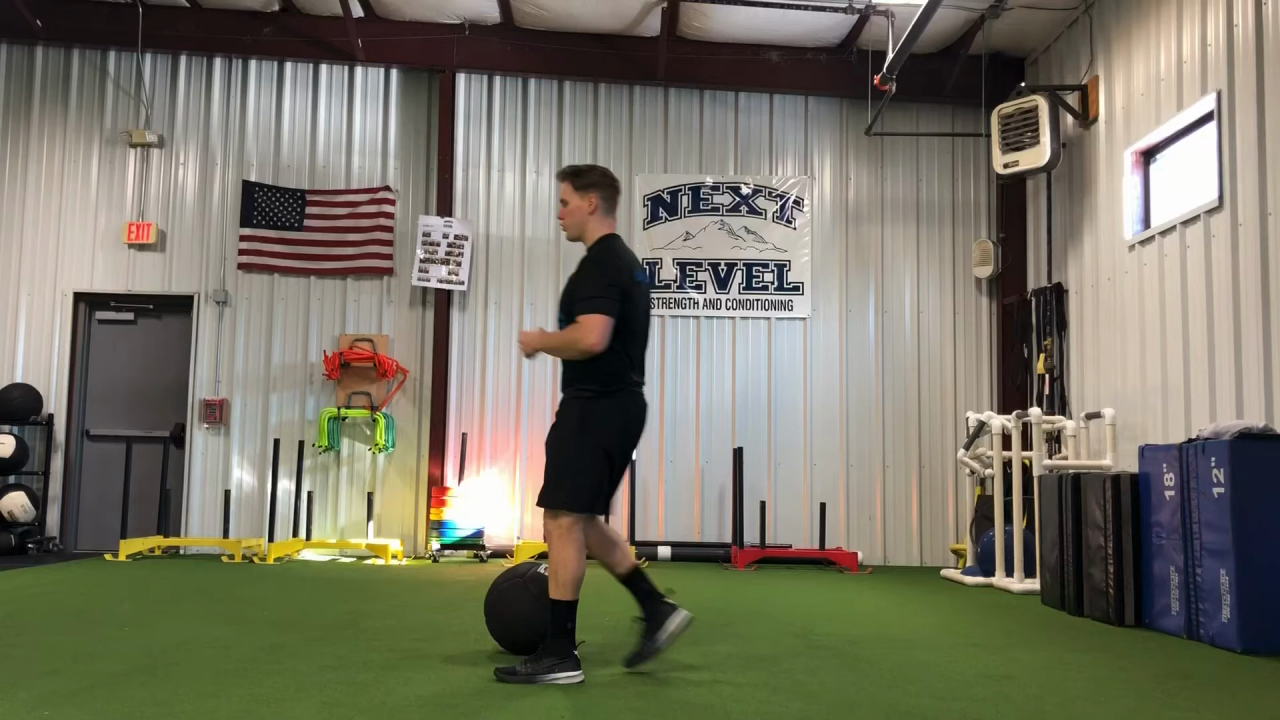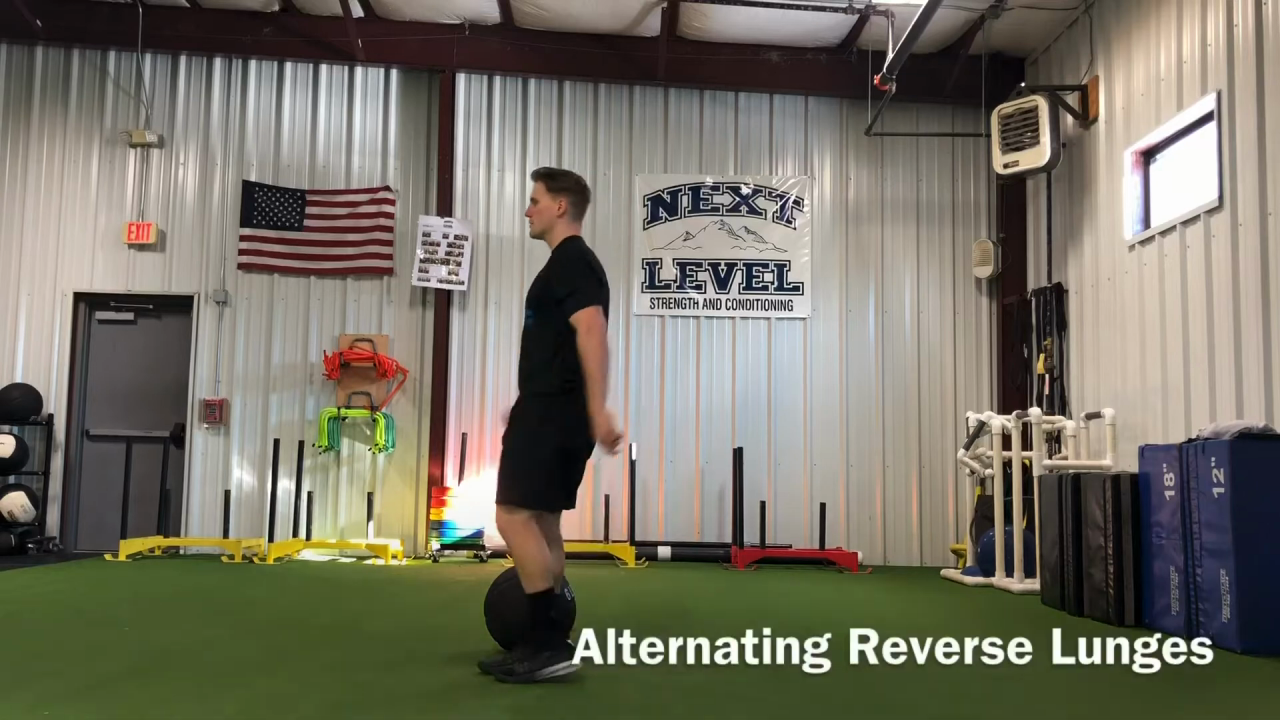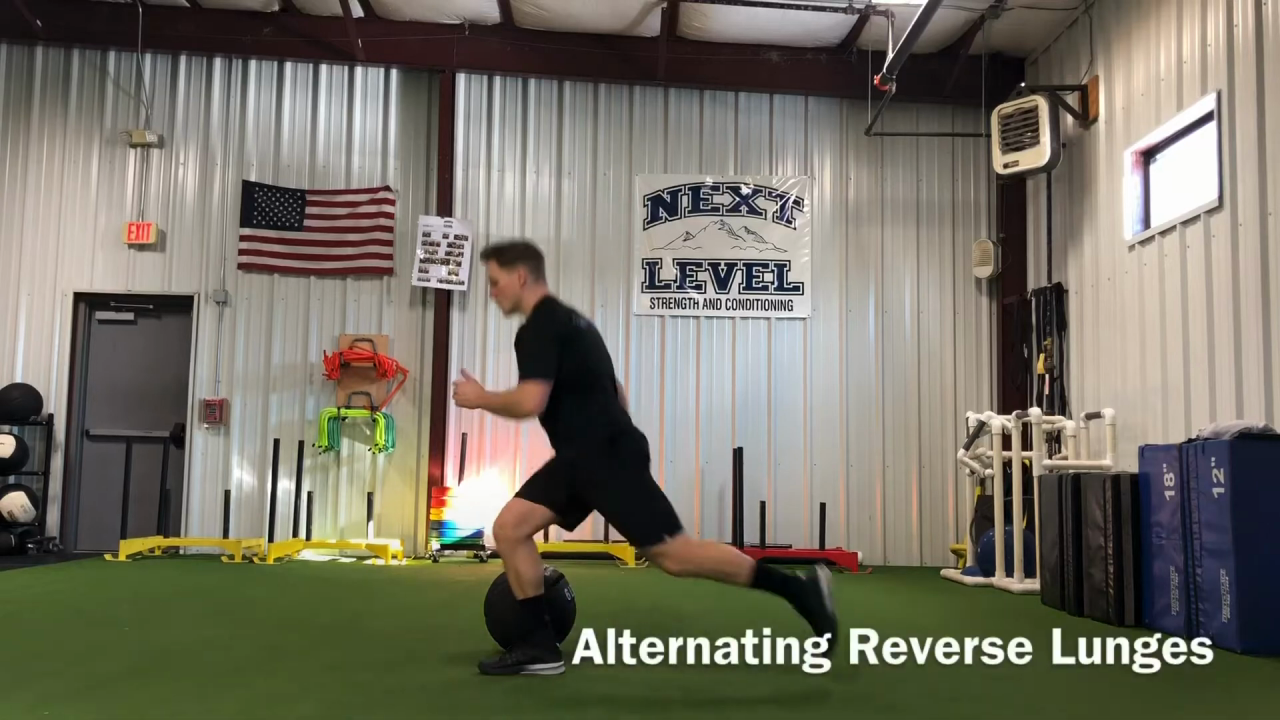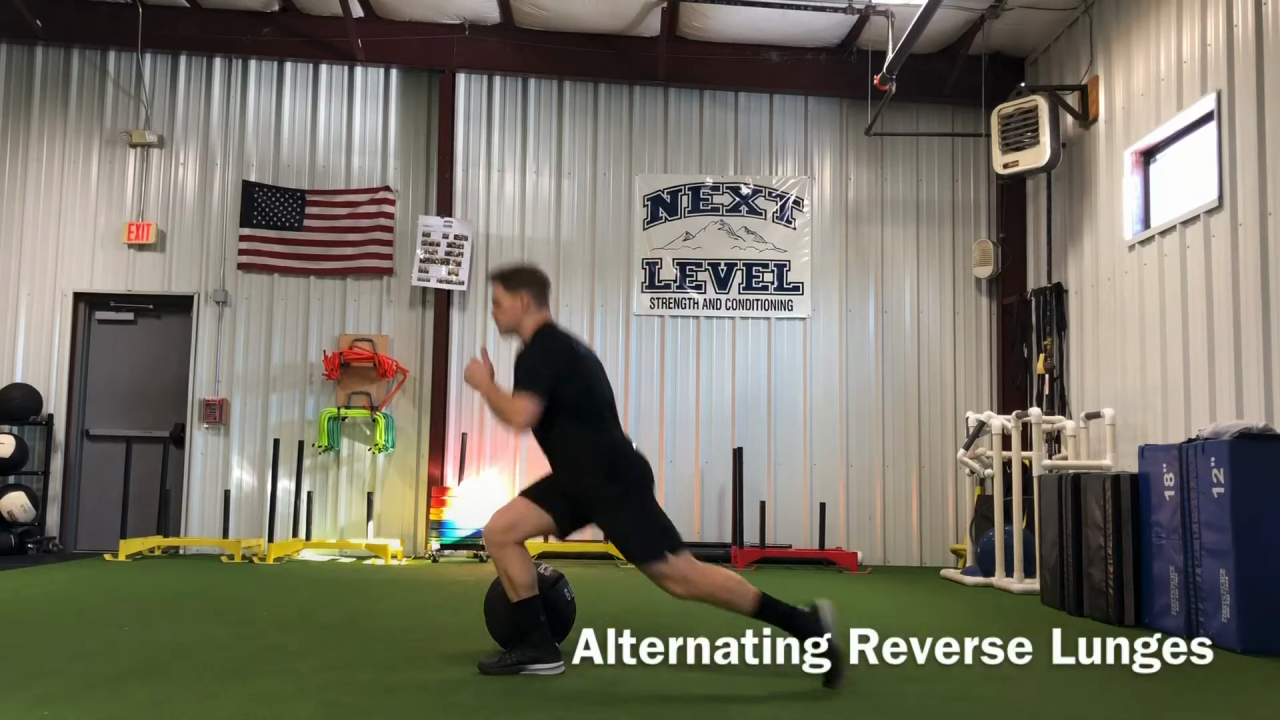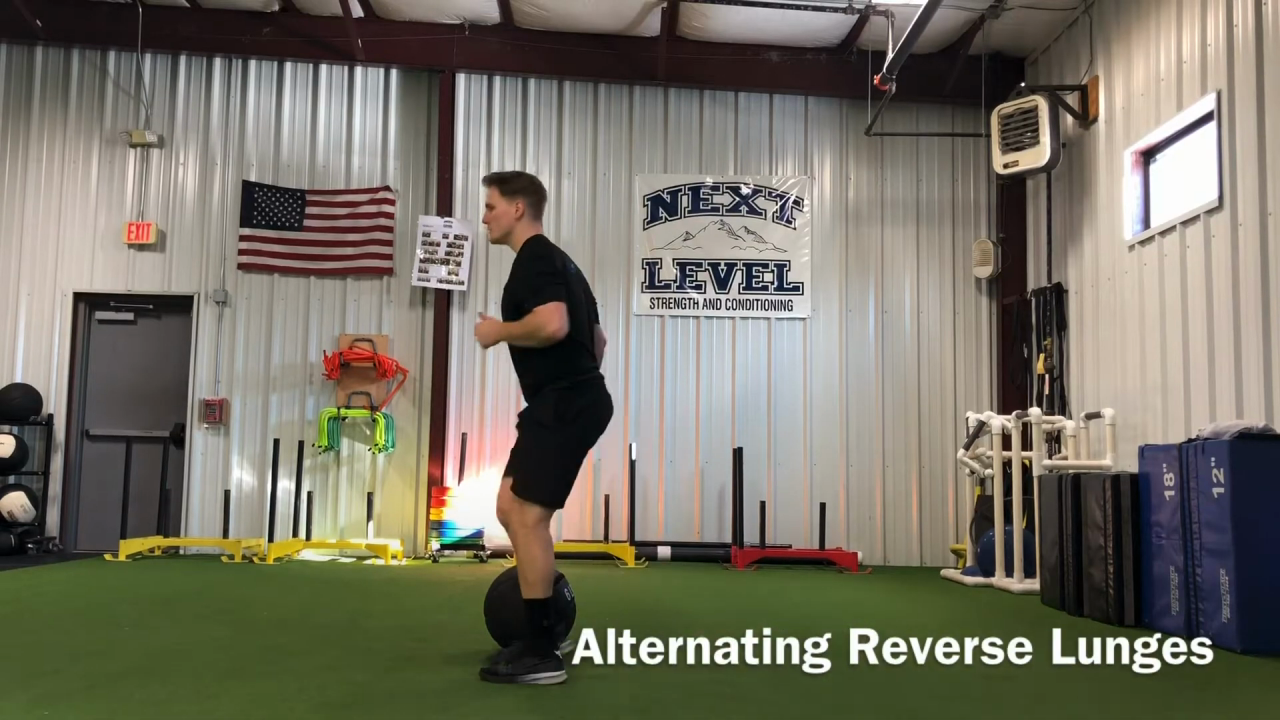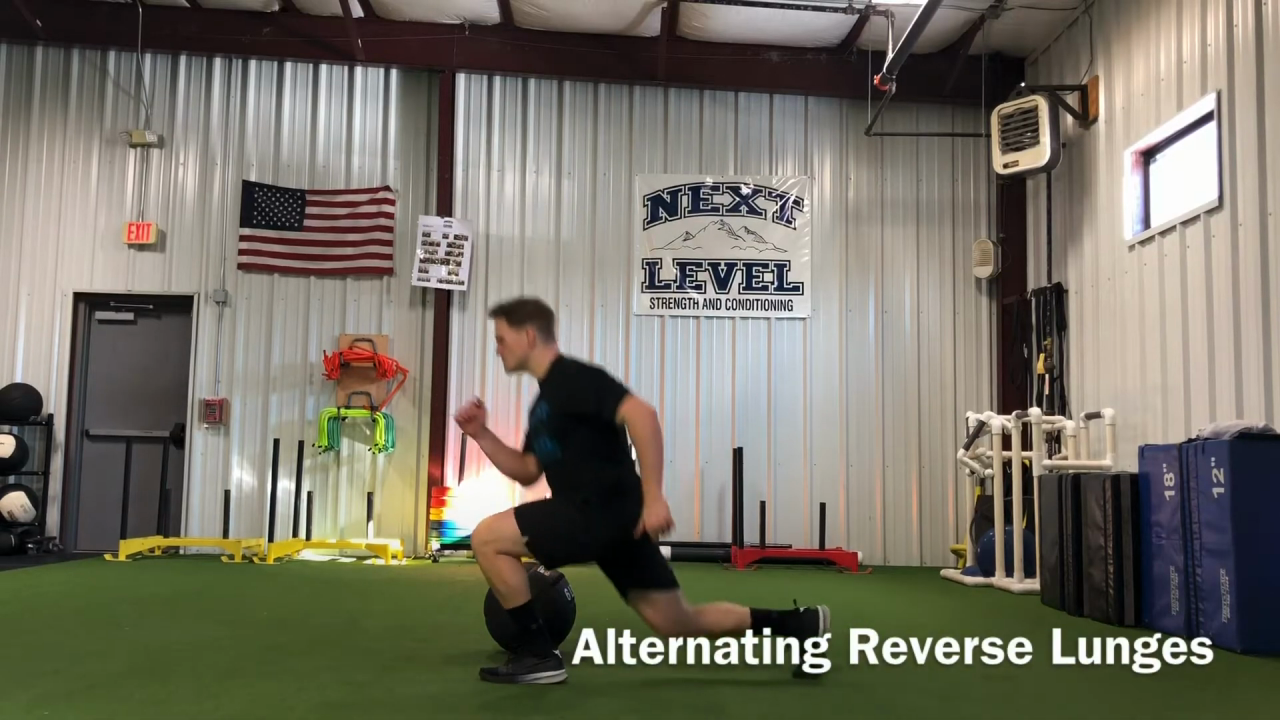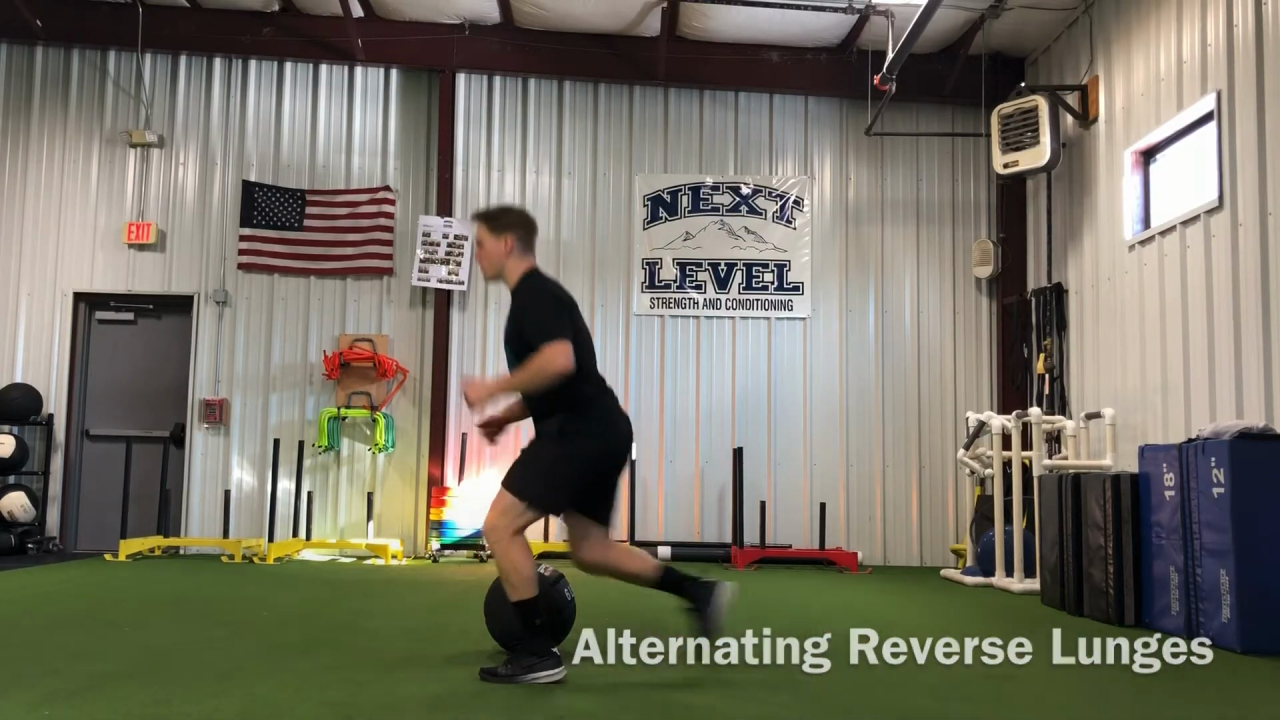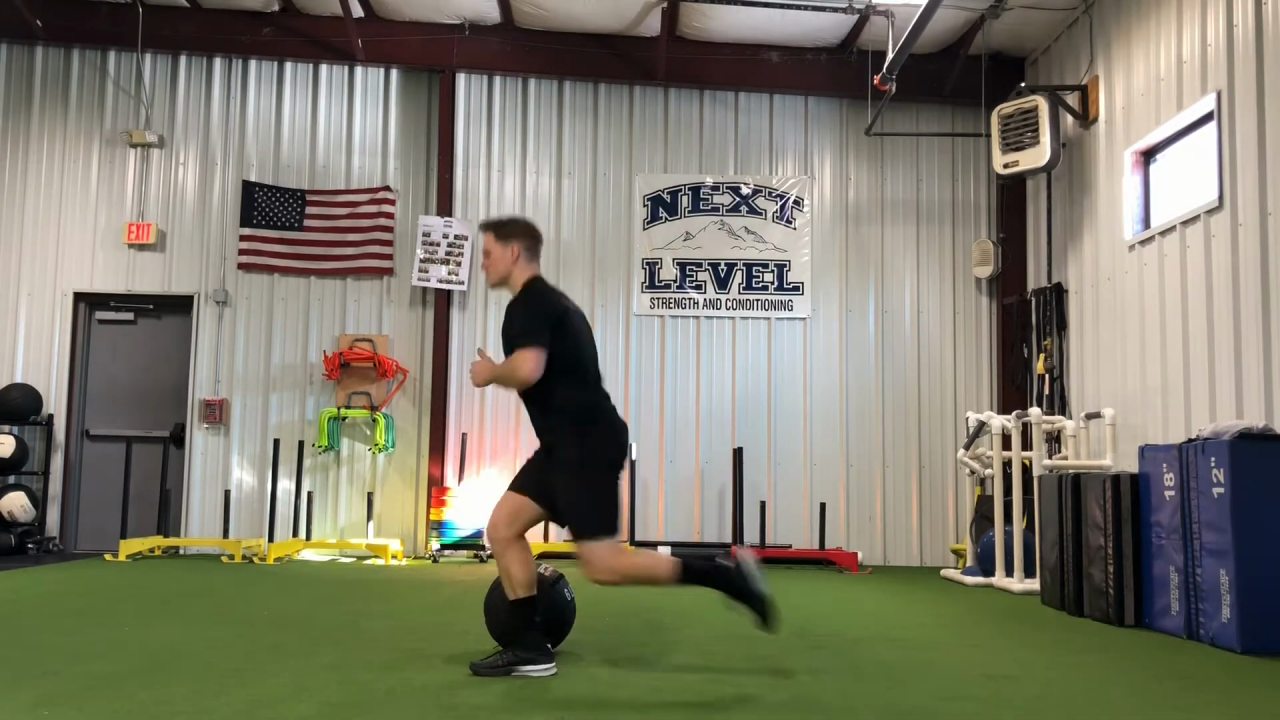
dt=0.5s
person 1, frame 1
left shoulder: (600, 263)
right shoulder: (626, 263)
left elbow: (592, 338)
left wrist: (540, 342)
left hip: (593, 409)
right hip: (617, 407)
left knee: (562, 524)
right knee: (582, 522)
left ankle: (560, 653)
right ankle: (656, 608)
person 1, frame 2
left shoulder: (569, 261)
right shoulder: (574, 264)
left elbow: (592, 332)
left wrist: (599, 408)
left hip: (551, 413)
right hip: (554, 412)
left knee: (515, 519)
right knee: (540, 525)
left ankle: (550, 642)
right ankle: (542, 641)
person 1, frame 3
left shoulder: (539, 326)
right shoulder: (561, 319)
left elbow: (530, 401)
right elbow: (602, 389)
left wrist: (477, 397)
left hip: (607, 455)
right hip: (583, 455)
left knee: (673, 552)
right knee: (509, 528)
left ankle: (802, 589)
right ankle: (540, 646)
person 1, frame 4
left shoulder: (541, 351)
right shoulder: (560, 348)
left elbow: (519, 415)
left wrist: (484, 385)
left hip: (612, 477)
right hip: (583, 476)
left knee: (681, 574)
right knee: (501, 531)
left ankle: (804, 622)
right ankle: (538, 646)
person 1, frame 5
left shoulder: (535, 262)
right shoulder: (552, 263)
left elbow: (552, 327)
right elbow: (596, 337)
left wrist: (497, 332)
left hip: (565, 409)
right hip: (566, 407)
left knee: (523, 517)
right knee: (513, 511)
left ankle: (543, 652)
right ankle: (540, 636)
person 1, frame 6
left shoulder: (575, 380)
right shoulder: (546, 401)
left elbow: (641, 414)
right elbow: (526, 470)
left wrist: (654, 496)
right wrist: (482, 435)
left hip: (603, 510)
right hip: (615, 514)
left knee: (488, 539)
right knee: (679, 623)
left ankle: (538, 653)
right ankle: (798, 625)
person 1, frame 7
left shoulder: (534, 297)
right shoulder: (538, 295)
left elbow: (562, 362)
left wrist: (496, 388)
right wrist: (507, 415)
left hip: (581, 435)
right hip: (601, 432)
left knee: (499, 528)
right knee: (588, 545)
left ankle: (536, 653)
right ankle: (699, 591)
person 1, frame 8
left shoulder: (528, 305)
right shoulder: (550, 303)
left elbow: (529, 371)
left wrist: (489, 373)
left hip: (582, 444)
right hip: (567, 443)
left knee: (602, 562)
right knee: (501, 528)
left ankle: (729, 574)
right ankle: (529, 646)
